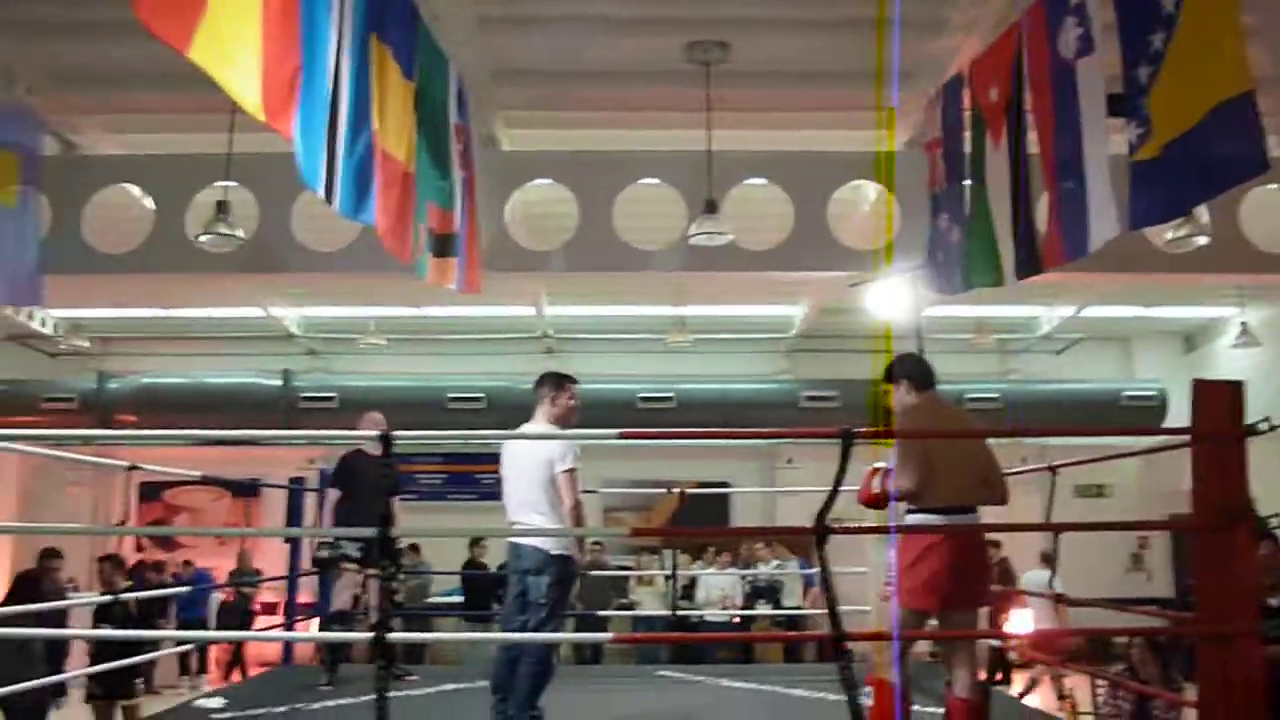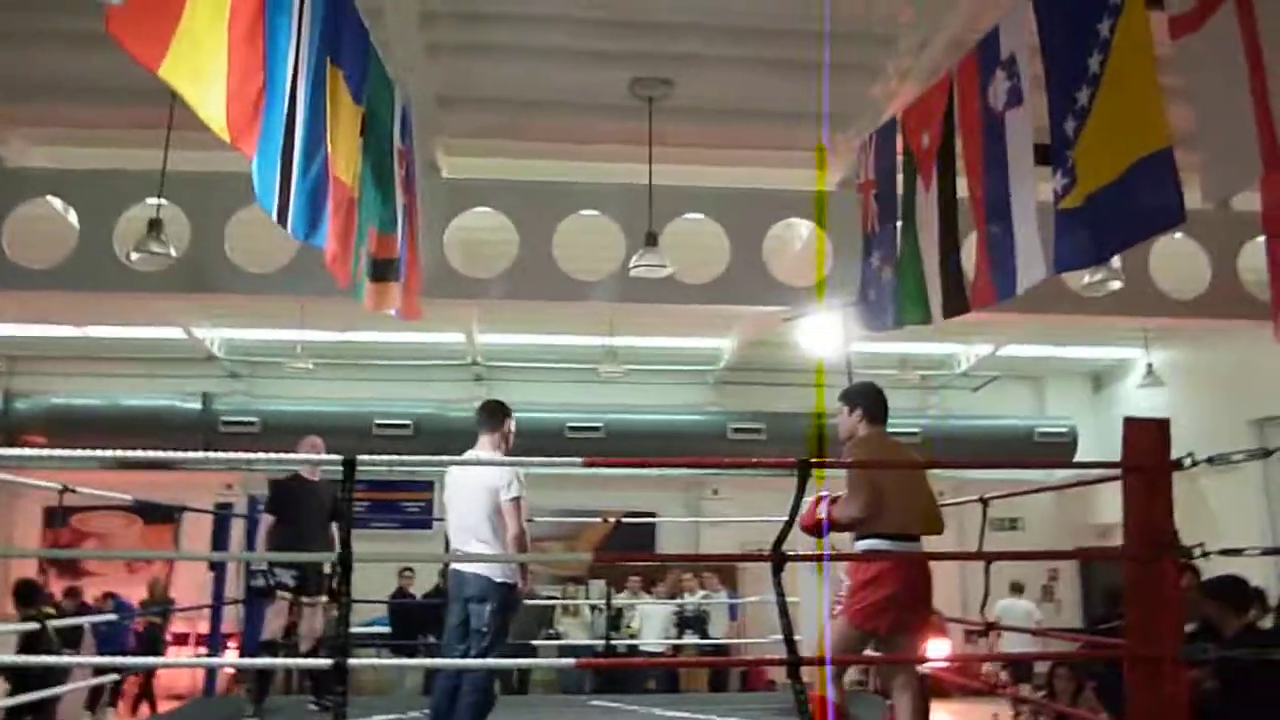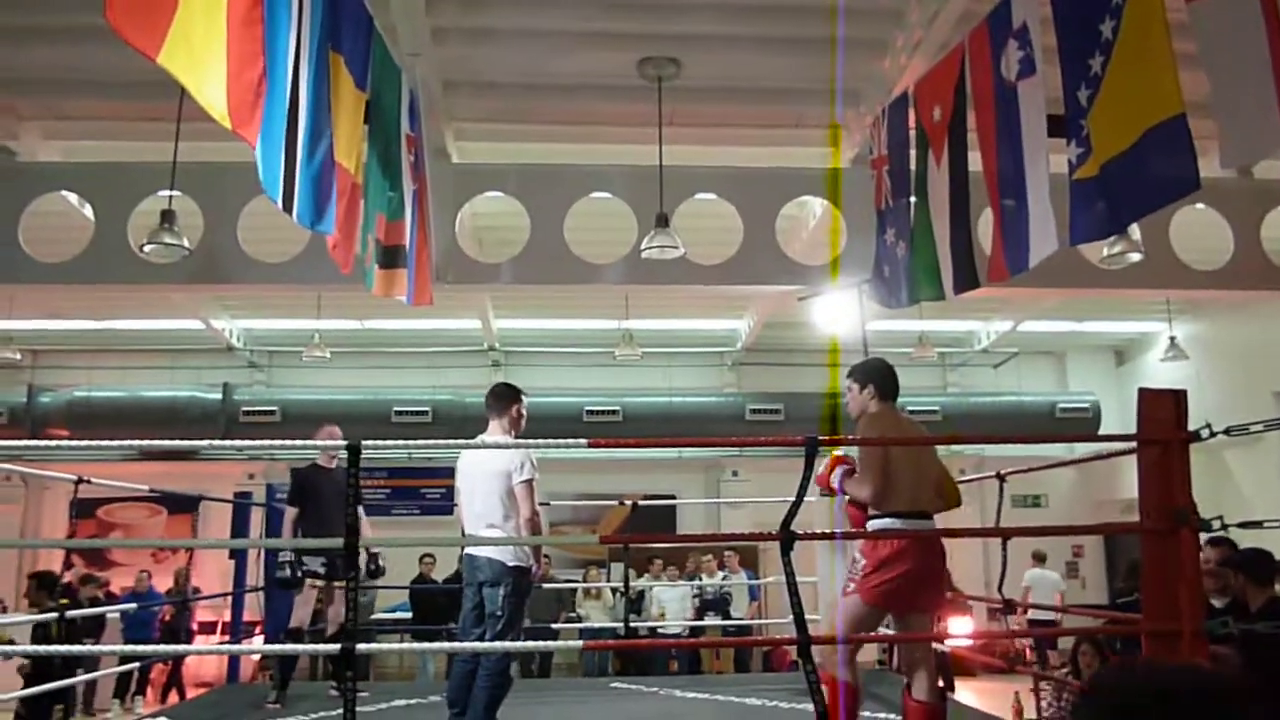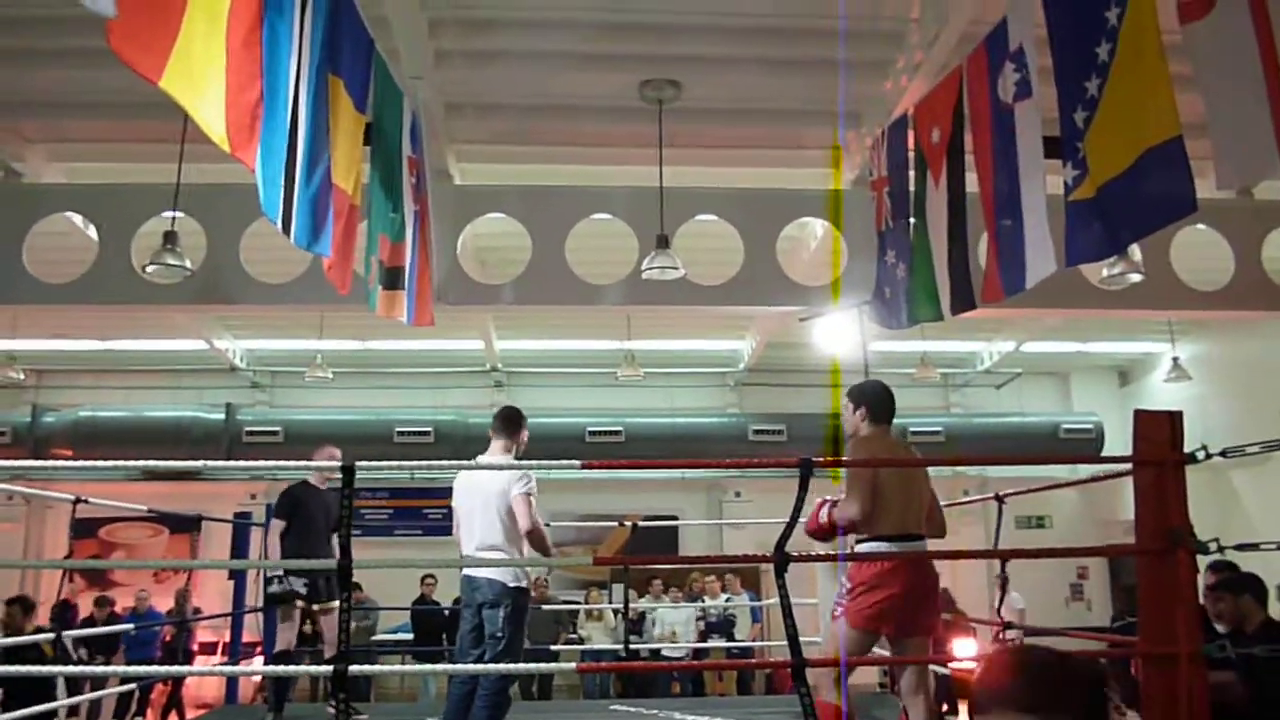
dt=1s
person 1, frame 1
left shoulder: (910, 415)
right shoulder: (967, 422)
left elbow: (909, 482)
right elbow: (998, 492)
left wrist: (881, 485)
left hip: (928, 540)
right hip: (968, 539)
right knee: (961, 659)
person 1, frame 2
left shoulder: (860, 447)
right shoulder: (909, 457)
left elbow: (859, 506)
right elbow: (934, 523)
left wrist: (825, 512)
left hip: (878, 566)
right hip: (912, 566)
left knee: (827, 668)
right knee: (902, 678)
person 1, frame 3
left shoulder: (872, 423)
right shoulder: (917, 432)
left elbow: (869, 490)
right elbow: (951, 496)
left wrist: (839, 477)
left hip: (890, 546)
right hip: (925, 545)
left knee: (837, 650)
right knee: (918, 660)
person 1, frame 4
left shoulder: (862, 445)
right shoulder: (910, 456)
left elbow: (857, 509)
right elbow: (937, 526)
left wrist: (828, 514)
left hip: (879, 569)
right hip: (918, 568)
left knee: (825, 675)
right knee: (915, 687)
person 2, frame 1
left shoulder: (512, 441)
right shoulder: (559, 442)
right elbow: (570, 504)
right wrist: (579, 546)
left hip: (518, 545)
right hip: (552, 549)
left knee: (514, 628)
right knee: (540, 635)
person 2, frame 2
left shoulder: (454, 469)
right shoulder: (505, 470)
right elbow: (515, 532)
right wrist: (523, 574)
left hip: (459, 573)
right hip: (494, 577)
left knee: (453, 656)
right knee: (481, 662)
person 2, frame 3
left shoulder: (466, 454)
right shoulder: (517, 454)
right elbow: (528, 515)
right wrist: (537, 557)
left hip: (473, 557)
right hip: (507, 561)
left knee: (469, 644)
right knee: (496, 649)
person 2, frame 4
left shoulder: (464, 475)
right shoulder: (515, 473)
right elbow: (528, 526)
right wrist: (548, 552)
left hip: (470, 578)
right hip: (505, 581)
left knee: (467, 665)
right knee: (496, 670)
person 3, frame 1
left shoulder: (390, 467)
right shoulder: (349, 461)
right elbow: (331, 501)
left wrist: (395, 543)
left hip: (378, 543)
right hip: (350, 540)
left knee: (379, 606)
right knee: (342, 602)
left ankle: (388, 663)
person 3, frame 2
left shoulder: (328, 491)
right shoulder: (284, 486)
right elbow: (265, 526)
right wrist: (259, 566)
left hip: (313, 570)
right hip: (283, 568)
left knee: (312, 636)
right knee: (272, 634)
person 3, frame 3
left shoulder: (347, 477)
right shoulder: (304, 476)
left elbow: (360, 517)
right elbow: (289, 519)
left wrist: (372, 551)
right wrist: (286, 557)
left hip: (342, 557)
right hip: (312, 556)
left knee: (338, 622)
right knee: (299, 621)
left ankle: (339, 681)
right ankle: (279, 686)
person 3, frame 4
left shoulder: (334, 501)
right shoulder: (294, 493)
right elbow: (273, 534)
left wrist: (340, 577)
right wrist: (275, 573)
left hip: (325, 577)
right hip: (295, 576)
left knee: (335, 640)
right knee: (286, 642)
